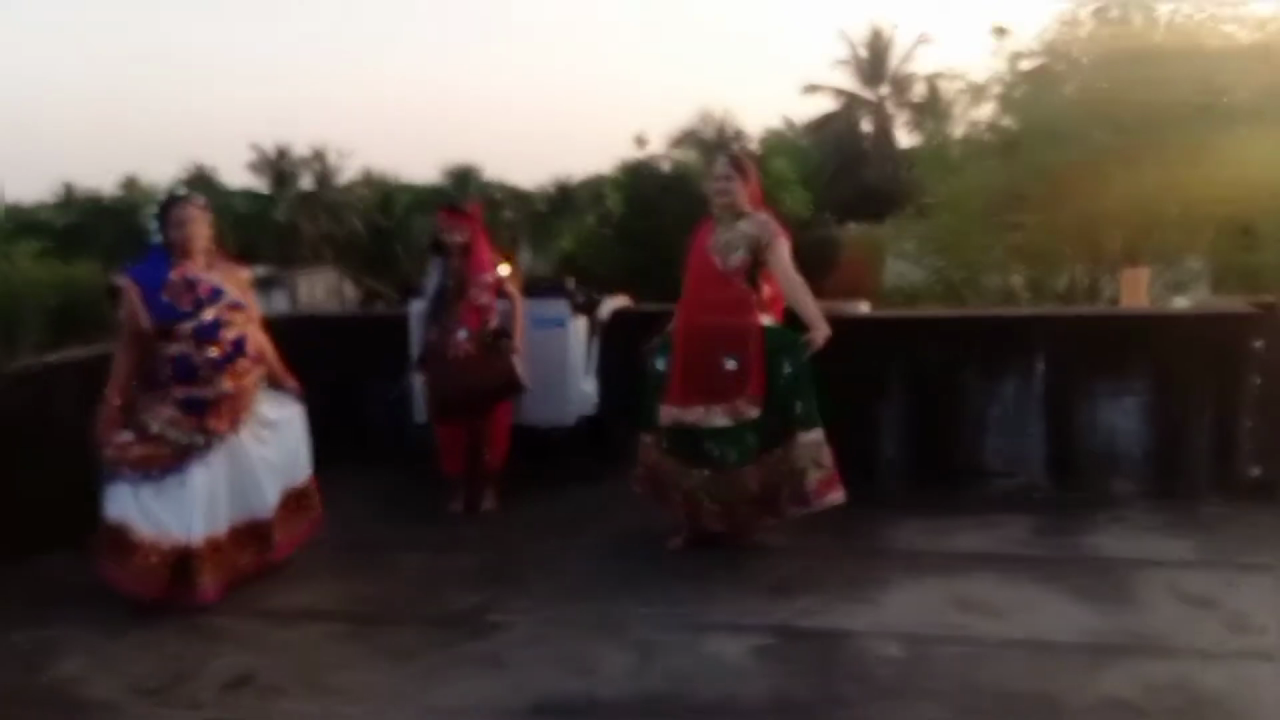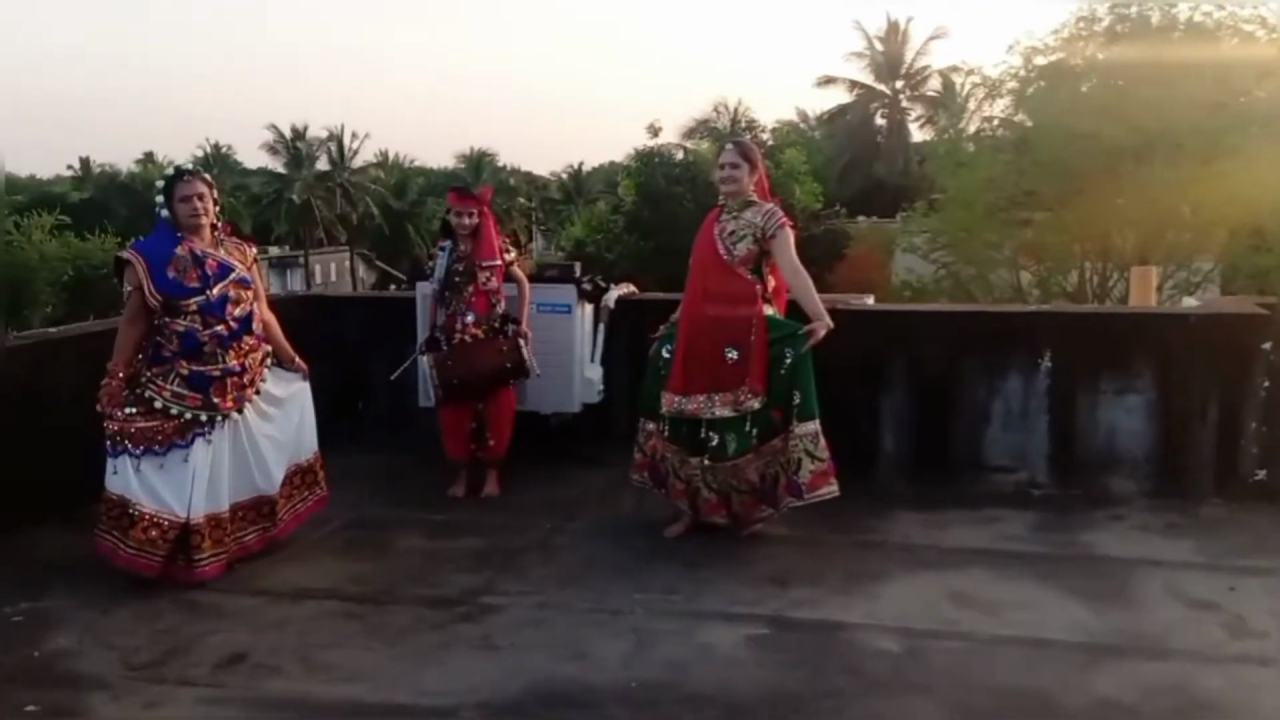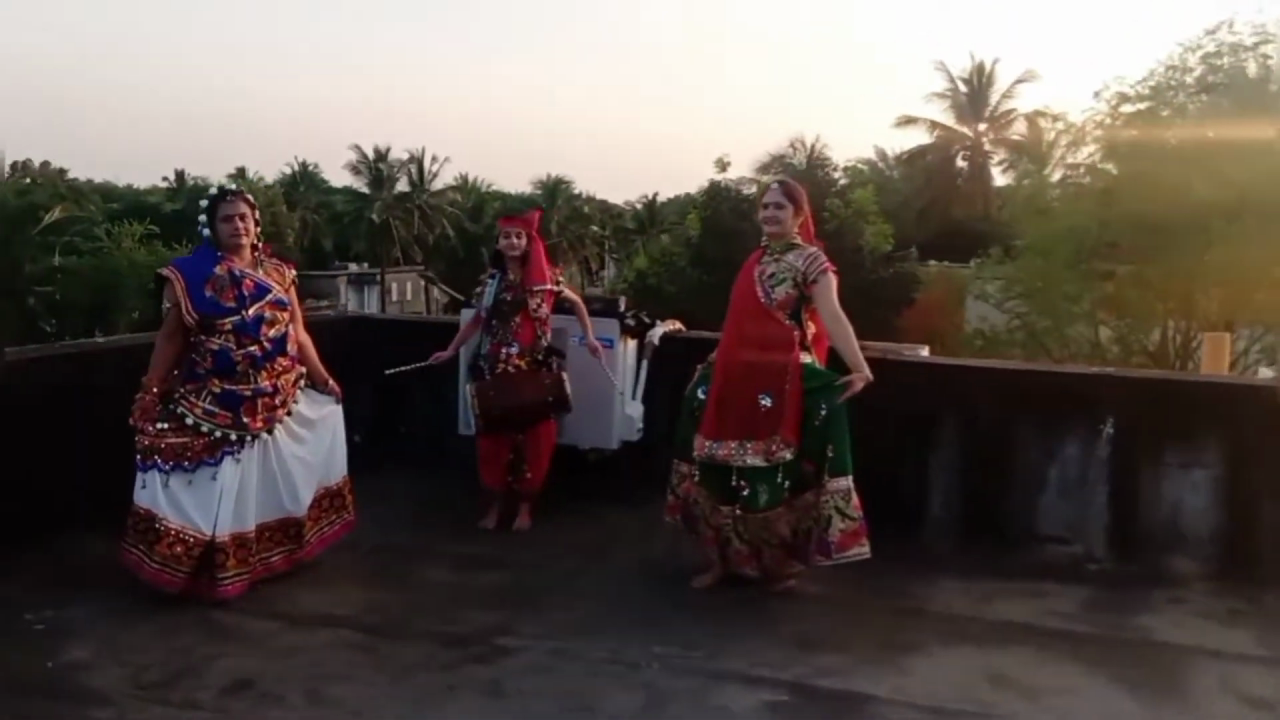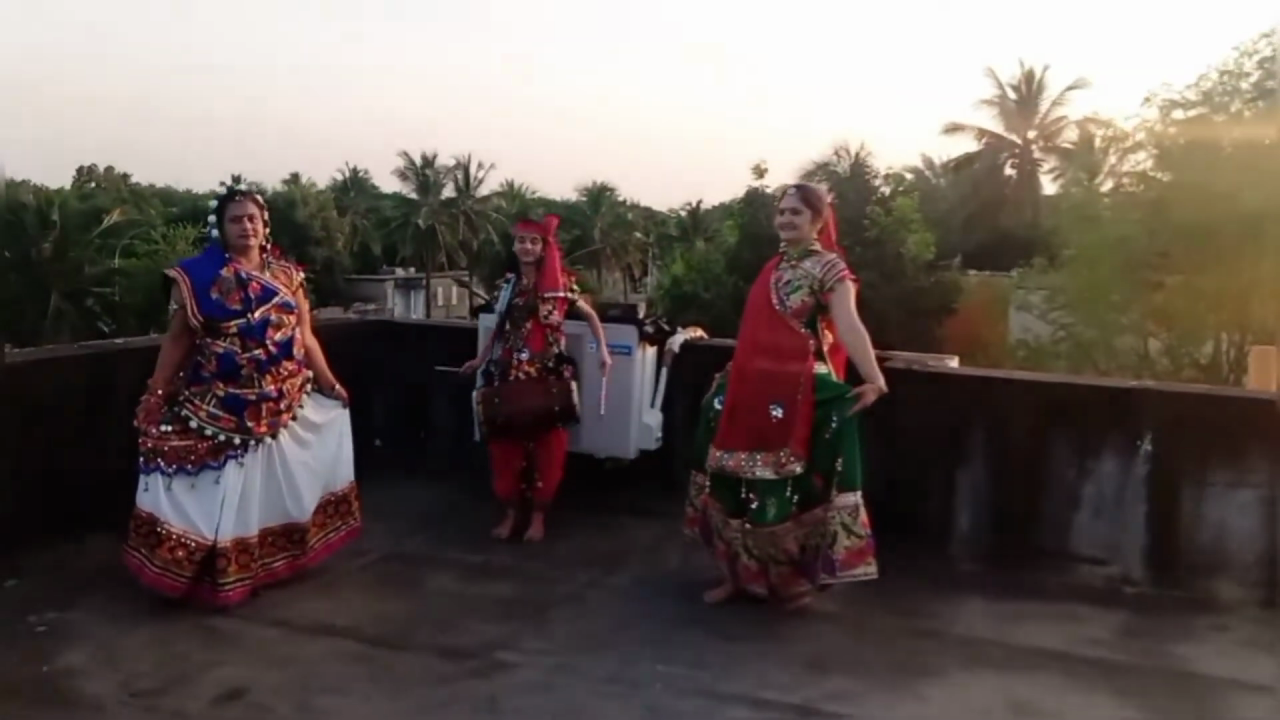
dt=0.7s
person 1, frame 1
left shoulder: (234, 276)
right shoulder: (146, 282)
left elbow: (256, 335)
right elbow: (130, 347)
left wrist: (281, 377)
right wrist: (113, 404)
left hip: (239, 404)
right hip: (177, 410)
left knee: (239, 487)
right knee: (188, 495)
left ankle: (240, 557)
right ankle: (191, 571)
person 1, frame 2
left shoulder: (240, 252)
right shoulder: (152, 257)
left elbow: (261, 313)
right elbow: (134, 320)
left wrist: (288, 358)
right wrist: (115, 380)
left hip: (241, 381)
right hip: (181, 387)
left knee: (239, 465)
right knee: (188, 470)
left ankle: (241, 534)
right ankle: (193, 550)
person 1, frame 3
left shoulder: (278, 273)
right shoulder: (190, 275)
left elbow: (297, 333)
right elbow: (170, 337)
left wrist: (322, 379)
right wrist: (149, 395)
left hip: (274, 401)
right hip: (213, 404)
left knee: (268, 484)
right knee: (218, 487)
left ankle: (266, 557)
right ankle: (217, 568)
person 1, frame 4
left shoulder: (287, 276)
right shoulder: (198, 276)
left elbow: (305, 337)
right elbow: (177, 340)
left wrist: (329, 384)
right wrist: (155, 397)
left hip: (281, 405)
right hip: (220, 408)
left knee: (273, 488)
right knee: (222, 491)
left ankle: (271, 564)
right ankle: (220, 574)
person 2, frame 1
left shoulder: (761, 226)
right shoulder: (705, 230)
left elbow: (786, 277)
left wrist: (816, 324)
right wrist: (673, 333)
left hip: (742, 342)
right hip: (698, 343)
left knee: (742, 430)
right knee: (691, 432)
left ankle: (747, 516)
right ankle: (694, 517)
person 2, frame 2
left shoulder: (768, 215)
right shoulder: (712, 218)
left elbow: (791, 269)
left wrist: (820, 317)
right wrist: (677, 321)
left hip: (746, 332)
right hip: (700, 332)
left knee: (744, 421)
right knee: (693, 421)
left ankle: (748, 507)
right ankle: (695, 506)
person 2, frame 3
left shoulder: (811, 260)
right shoulder: (755, 259)
left elbow: (832, 316)
left wrist: (859, 368)
right wrist: (715, 363)
left hip: (784, 379)
right hip: (737, 378)
left knee: (778, 472)
right knee: (725, 468)
left ankle: (781, 561)
right ankle: (725, 557)
person 2, frame 4
left shoulder: (829, 268)
right shoulder: (774, 266)
left elbow: (848, 326)
left wrist: (873, 378)
right wrist: (730, 375)
left hip: (799, 391)
right hip: (754, 388)
left knee: (791, 483)
right knee: (743, 479)
left ankle: (794, 578)
right ankle: (741, 572)
person 3, frame 1
left shoulder: (488, 264)
right shoulder: (436, 268)
left elbow: (514, 299)
right elbow: (431, 312)
left wrist: (514, 339)
right wrist: (426, 353)
left hip: (484, 354)
right hip: (447, 356)
left knee: (489, 421)
right knee: (451, 421)
left ankle: (488, 488)
right ankle: (457, 488)
person 3, frame 2
left shoulder: (496, 247)
right shoulder: (442, 251)
left elbow: (522, 282)
right elbow: (436, 296)
left wrist: (522, 323)
right wrist: (431, 335)
right hip: (452, 340)
left knee: (494, 405)
right knee: (455, 406)
left ankle: (492, 473)
right ankle: (460, 473)
person 3, frame 3
left shoulder: (545, 277)
right shoulder: (491, 280)
left elbow: (576, 302)
right elbow: (477, 320)
left wrist: (589, 338)
right wrist: (450, 350)
left hip: (535, 368)
right hip: (496, 367)
left knee: (533, 438)
right knee: (494, 436)
left ankle: (525, 507)
right ankle: (495, 505)
person 3, frame 4
left shoulder: (560, 283)
right shoulder: (507, 284)
left elbow: (589, 314)
left wrist: (603, 351)
right wrist: (481, 361)
left hip: (547, 374)
right hip: (509, 372)
left knee: (545, 443)
right knee: (507, 443)
left ankle: (538, 516)
right ankle: (510, 512)
